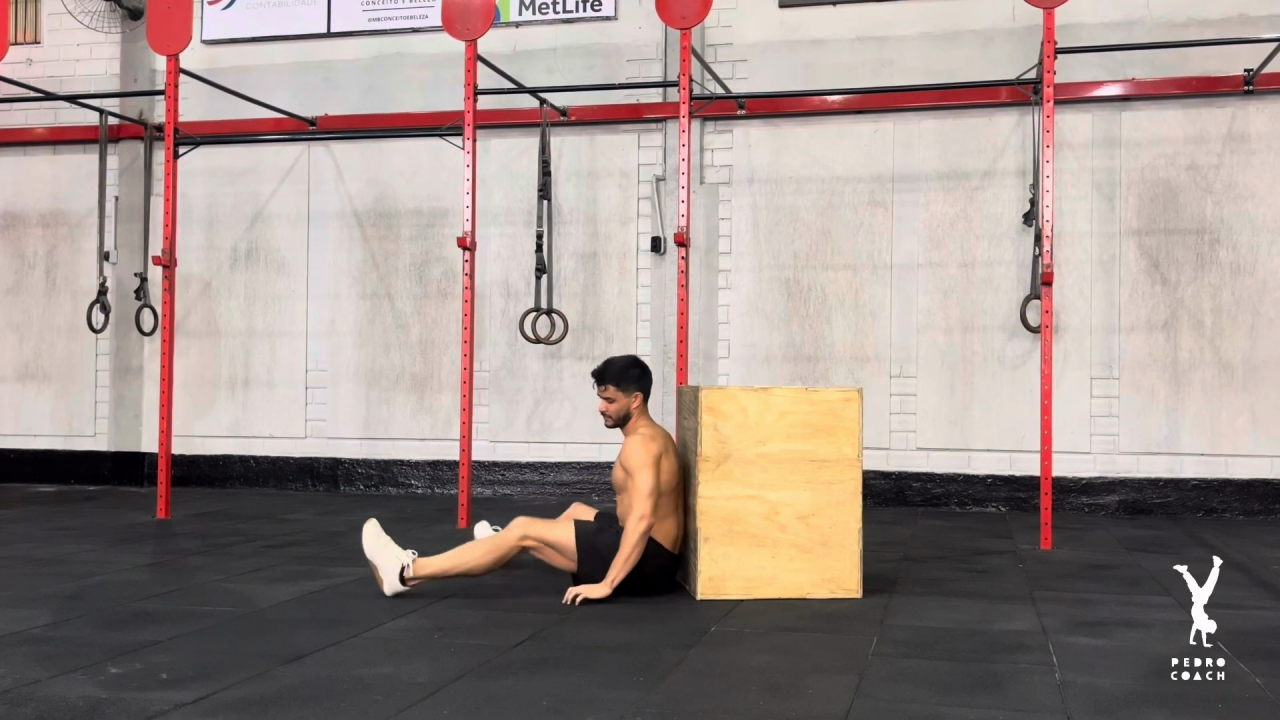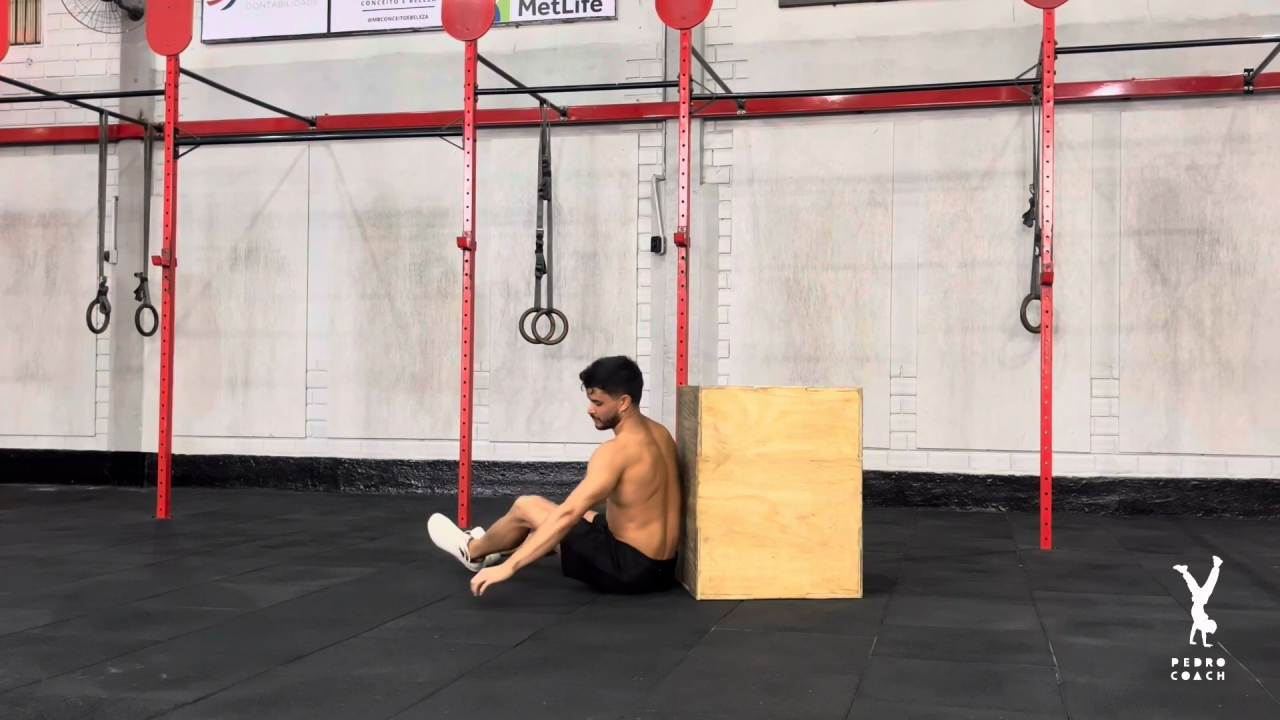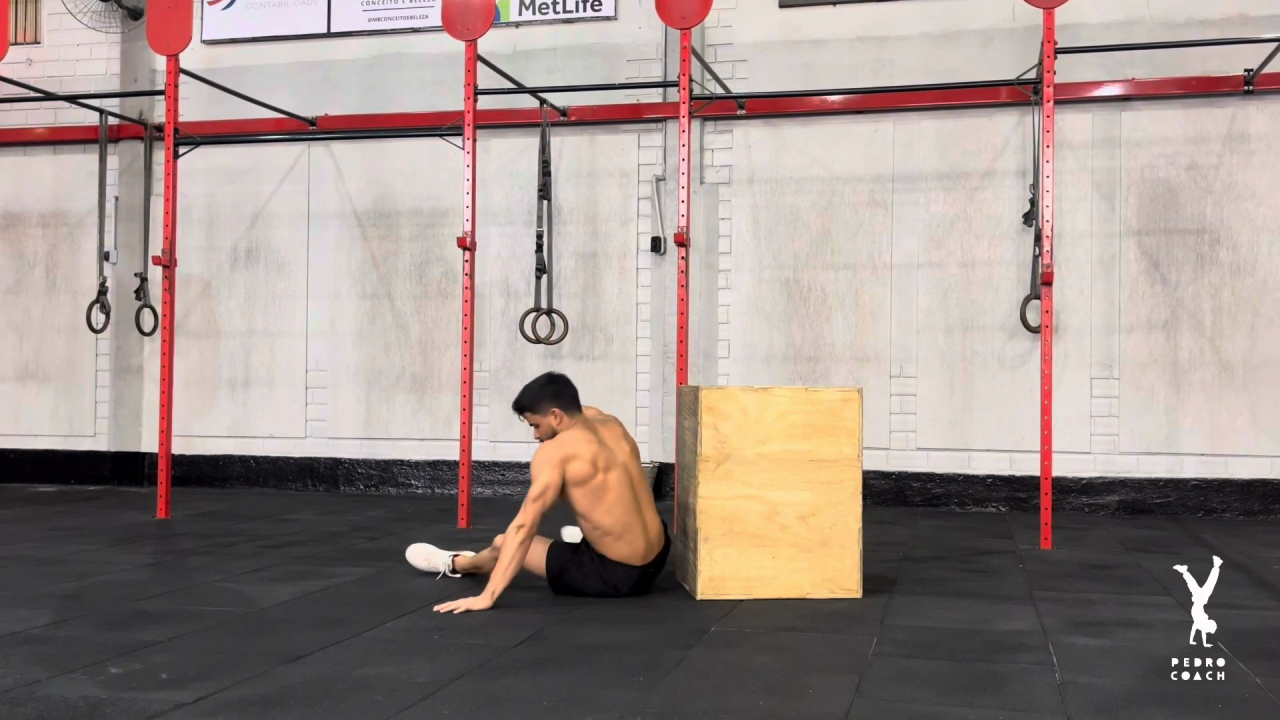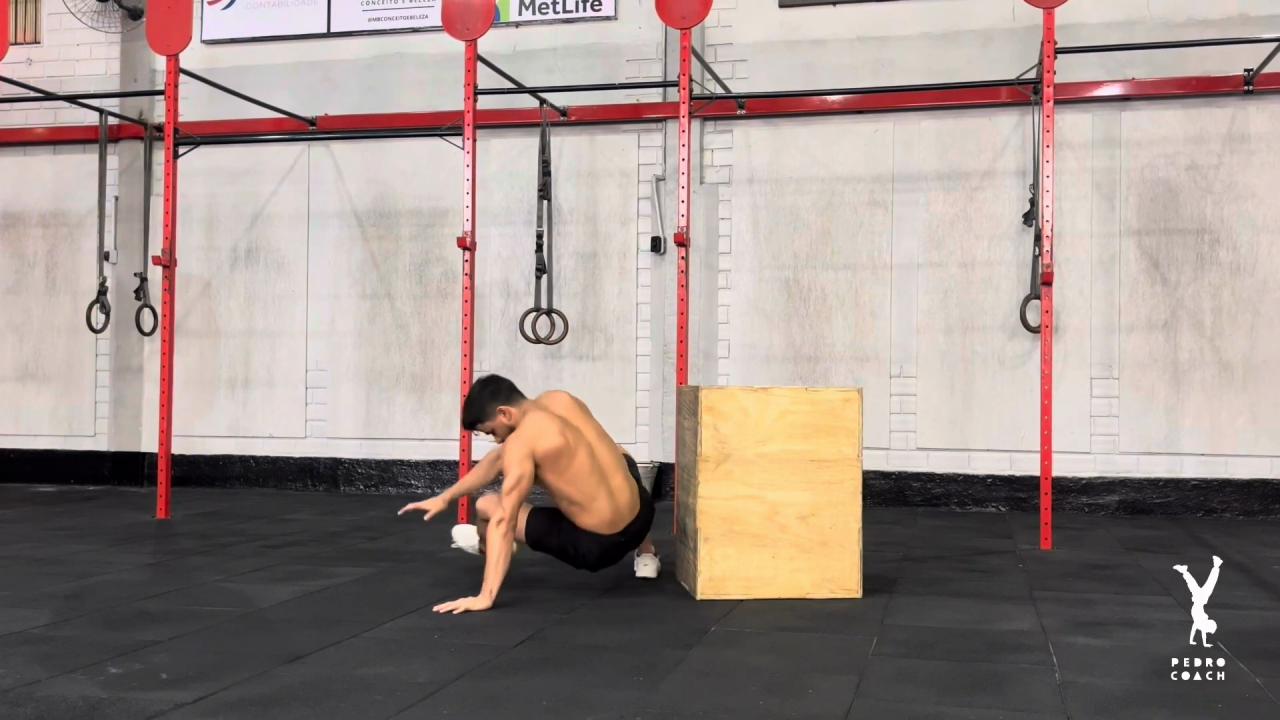
dt=0.4s
person 1, frame 1
left shoulder: (640, 443)
right shoulder: (652, 436)
left elbow: (643, 518)
left wrist: (607, 584)
left hip: (644, 561)
right hip: (657, 560)
left knee: (523, 531)
right knee: (576, 514)
left ankle: (407, 572)
right ankle: (496, 542)
person 1, frame 2
left shoulder: (617, 451)
right shoulder: (660, 434)
left elbow: (567, 514)
left wrist: (509, 567)
left hip: (627, 569)
right hip: (660, 569)
left knee: (527, 508)
right knee: (581, 523)
left ankle: (472, 550)
right ankle: (499, 547)
person 1, frame 3
left shoulder: (554, 451)
right shoulder: (612, 425)
left elbow: (522, 528)
left wrist: (488, 596)
left hip: (619, 577)
right hip: (657, 557)
left knee: (503, 544)
left ankle: (455, 564)
person 1, frame 4
left shoulder: (523, 441)
right shoulder: (556, 400)
left elbow: (503, 520)
right elbow: (499, 457)
left wrist: (485, 597)
right wrist: (445, 497)
left hip: (599, 544)
right hip: (640, 515)
left knee: (487, 506)
right knee: (615, 454)
left ankle: (485, 545)
right ankle: (645, 554)
